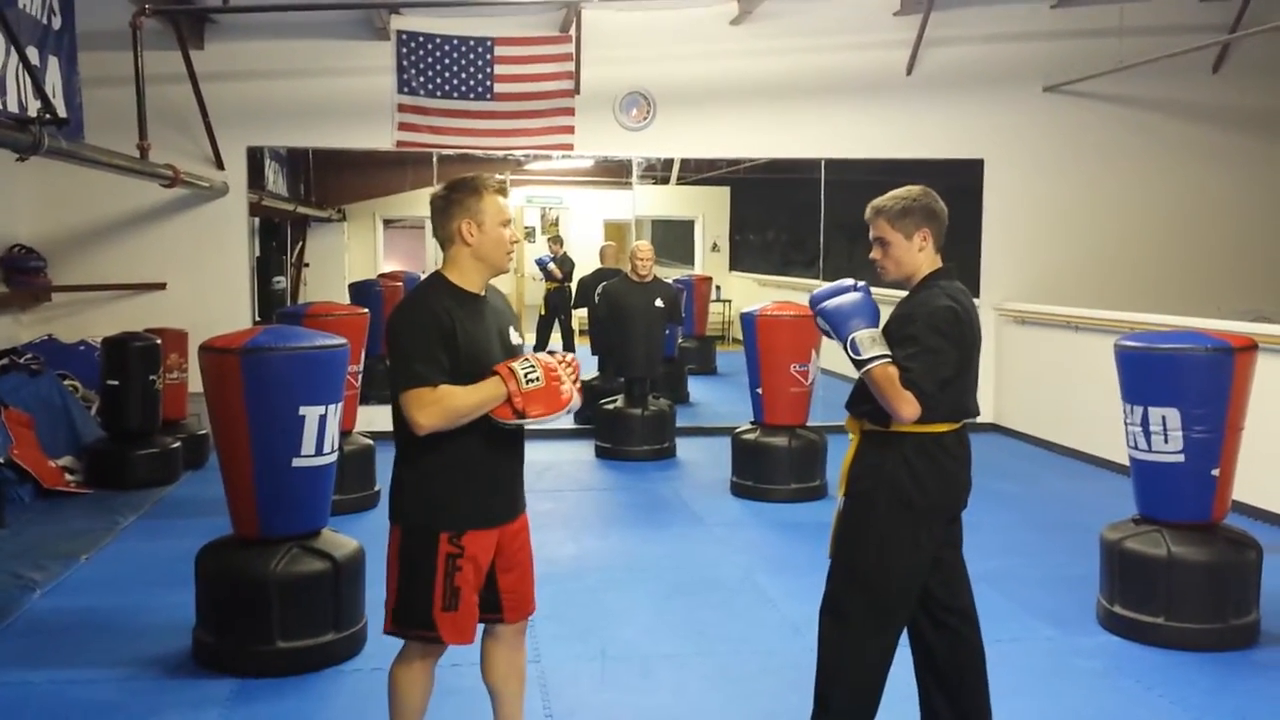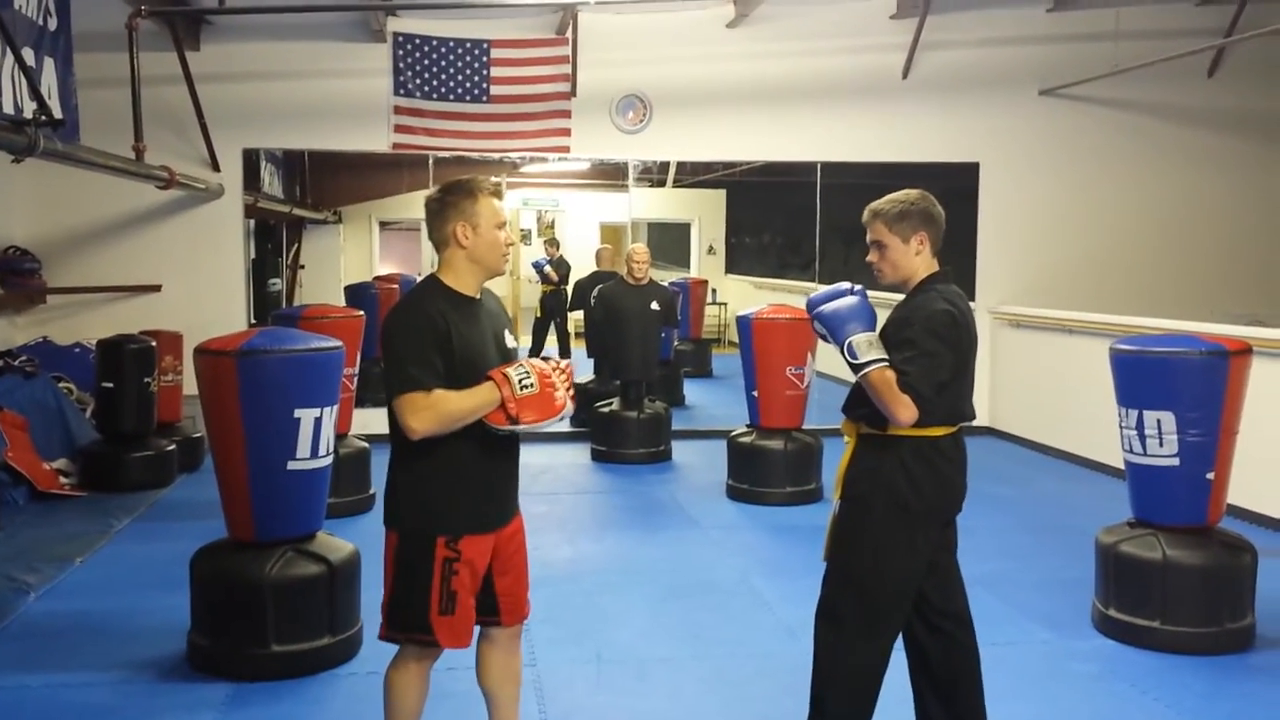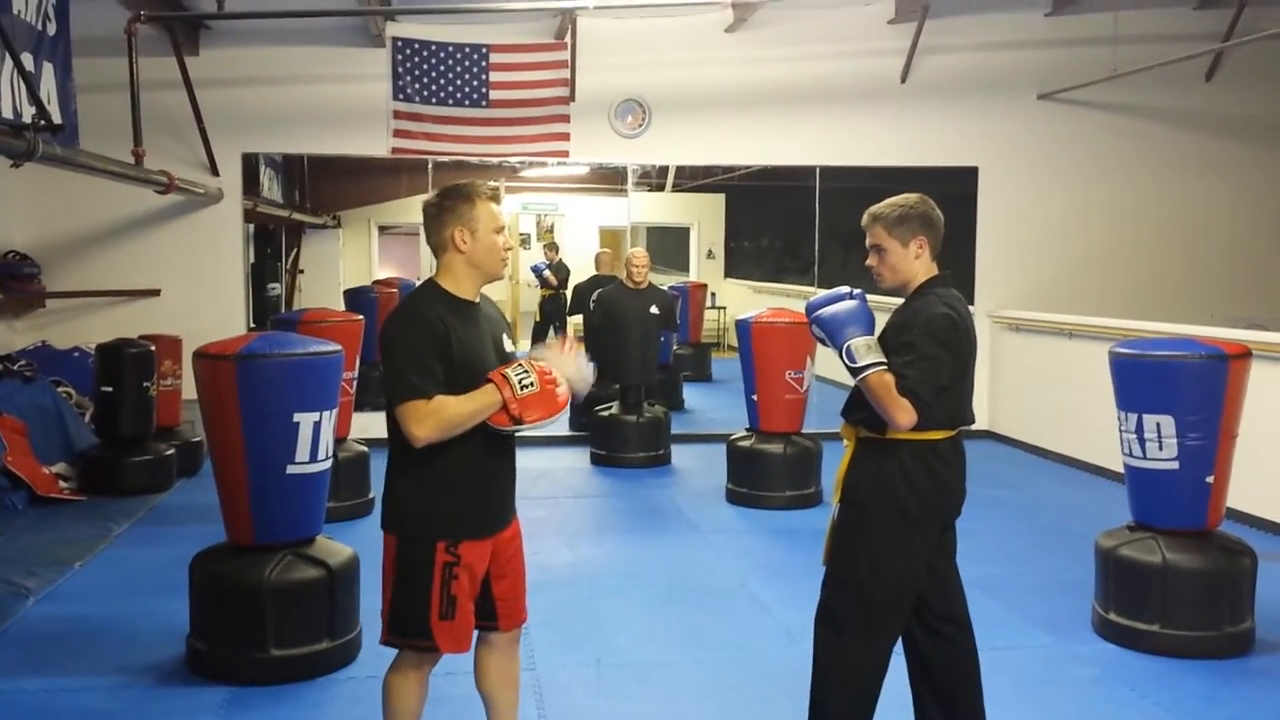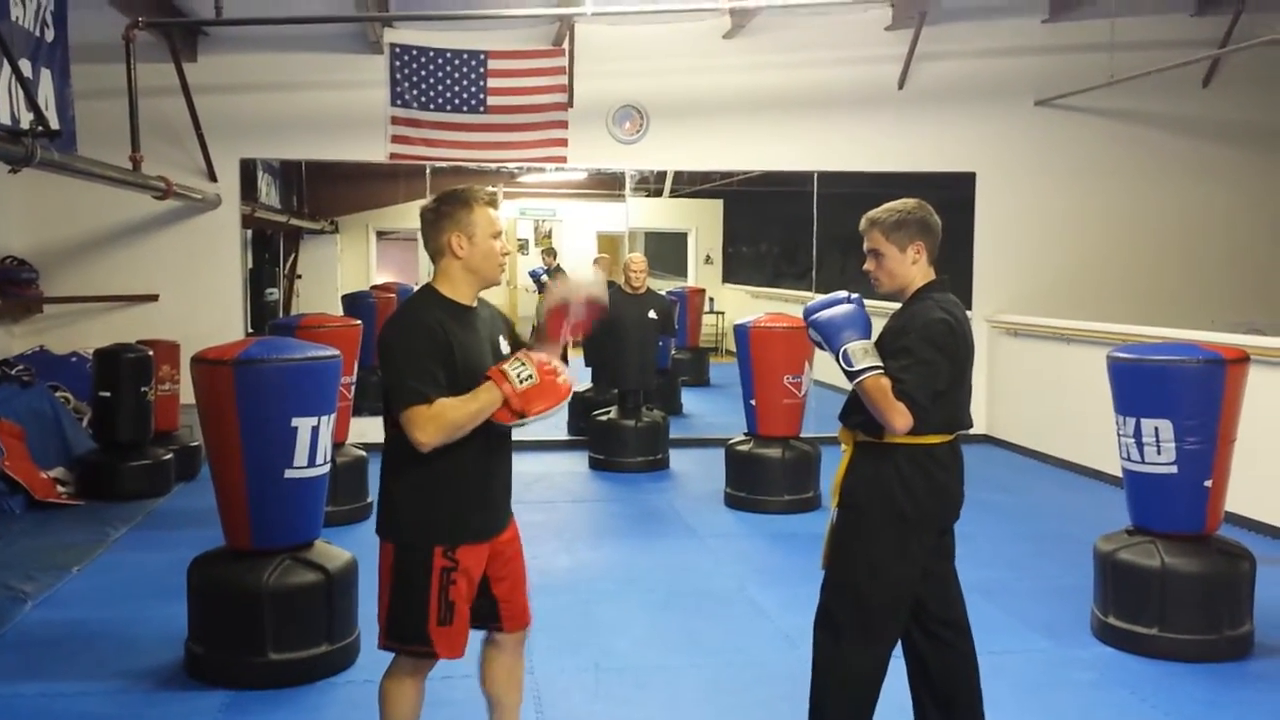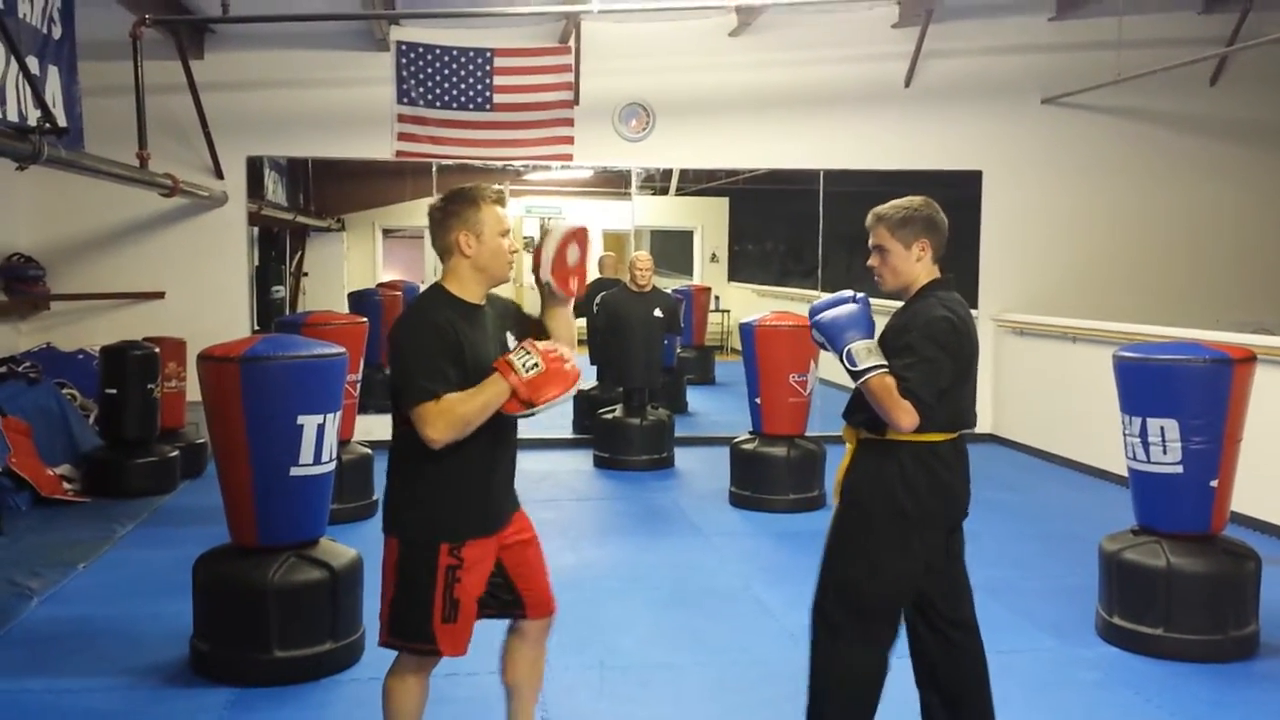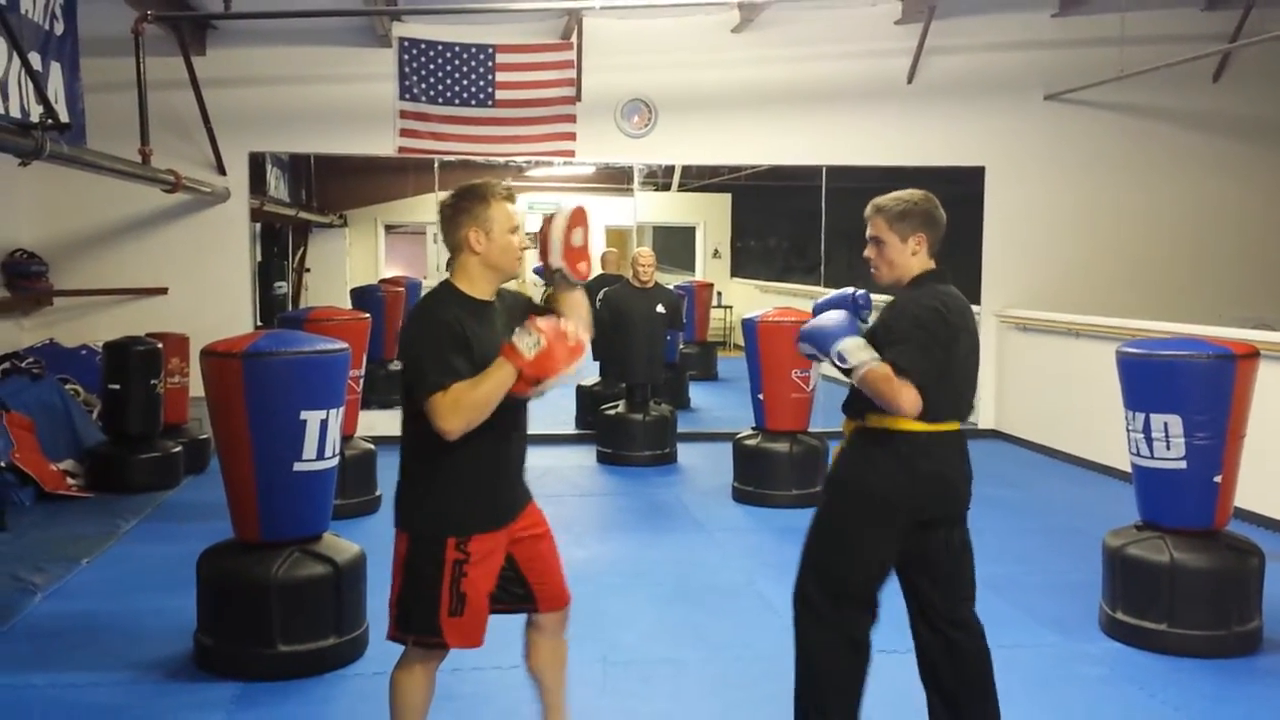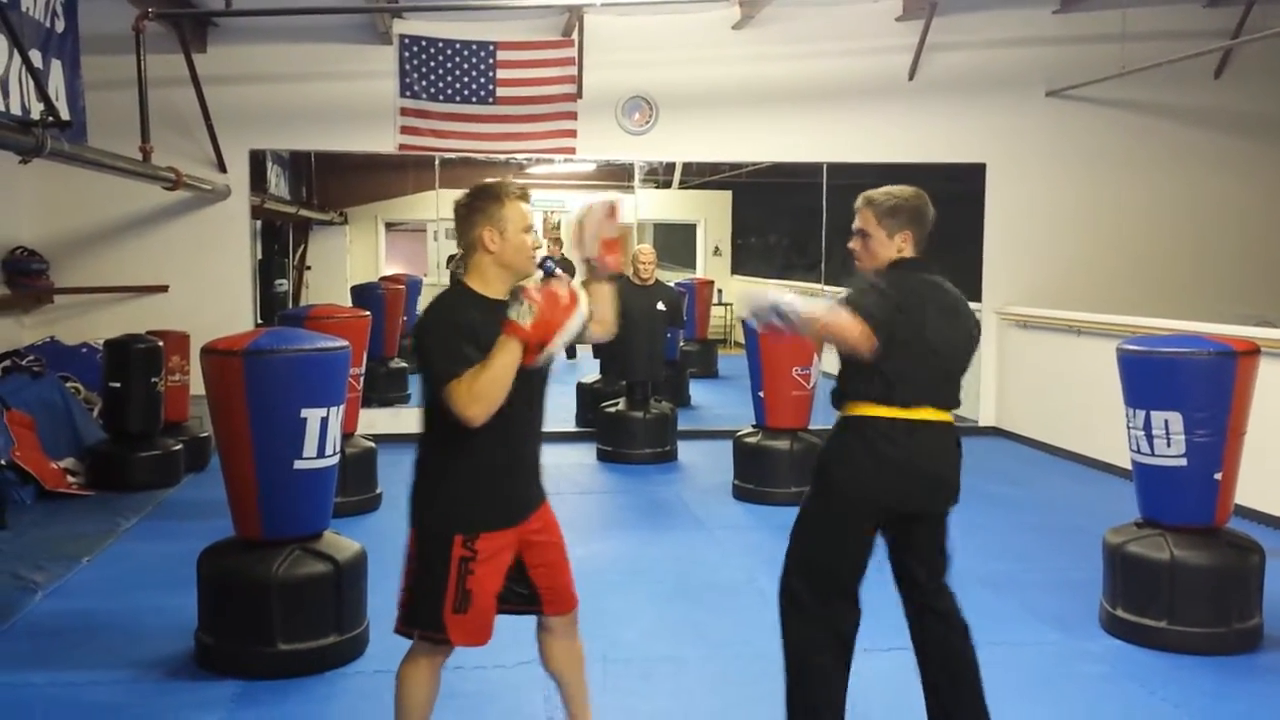
dt=0.1s
person 1, frame 1
left shoulder: (497, 303)
right shoulder: (423, 311)
right elbow: (425, 413)
left wrist: (550, 380)
right wrist: (511, 381)
left hip: (503, 505)
right hip: (440, 514)
left knee: (509, 625)
right knee: (425, 643)
person 1, frame 2
left shoulder: (491, 306)
right shoulder: (418, 315)
right elbow: (419, 417)
left wrist: (544, 387)
right wrist: (504, 386)
left hip: (498, 509)
right hip: (436, 519)
left knee: (505, 628)
right knee: (421, 645)
person 1, frame 3
left shoulder: (488, 312)
right shoulder: (416, 320)
right elbow: (421, 425)
left wrist: (548, 378)
right wrist: (504, 389)
left hip: (495, 514)
right hip: (433, 523)
left knee: (503, 632)
right knee: (420, 650)
person 1, frame 4
left shoulder: (487, 315)
right shoulder: (415, 325)
left elbow: (507, 401)
right elbow: (426, 429)
right wrist: (505, 385)
left hip: (491, 517)
right hip: (430, 527)
left knee: (509, 632)
right knee: (417, 654)
person 1, frame 5
left shoulder: (499, 311)
right shoulder: (424, 324)
left elbow: (560, 348)
right elbow: (438, 427)
left wrist: (560, 291)
right wrist: (512, 374)
left hip: (498, 508)
right hip: (437, 523)
left knee: (534, 618)
right knee: (420, 653)
person 1, frame 6
left shoulder: (511, 304)
right shoulder: (434, 320)
left elbow: (573, 336)
right elbow: (452, 417)
left wrist: (565, 272)
right wrist: (516, 357)
left hip: (510, 502)
right hip: (446, 517)
left knee: (550, 611)
right knee: (428, 646)
person 1, frame 7
left shoulder: (529, 296)
right shoulder: (447, 317)
left elbow: (601, 325)
right elbow: (474, 407)
left wrist: (600, 266)
right wrist: (519, 331)
left hip: (523, 499)
right hip: (460, 511)
left knee: (560, 613)
right knee: (435, 641)
person 2, frame 1
left shoulder: (934, 309)
right shoulder: (944, 298)
left elbow: (904, 404)
right elbow: (909, 380)
left wrist: (860, 336)
right wrist: (857, 324)
left hip: (904, 475)
right hip: (930, 470)
left knee: (858, 612)
right knee: (942, 606)
person 2, frame 2
left shoulder: (932, 313)
right shoulder: (939, 302)
left elbow: (902, 407)
right elbow: (905, 385)
left wrist: (857, 339)
right wrist: (853, 328)
left hip: (899, 478)
right hip: (925, 474)
left knee: (854, 616)
right knee: (936, 609)
person 2, frame 3
left shoulder: (931, 318)
right shoulder: (938, 307)
left elbow: (901, 411)
right elbow: (902, 390)
left wrist: (856, 344)
right wrist: (852, 331)
left hip: (899, 483)
right hip: (925, 478)
left knee: (852, 618)
right knee: (936, 614)
person 2, frame 4
left shoulder: (928, 322)
right shoulder: (934, 312)
left elbow: (897, 415)
right elbow: (900, 394)
left wrist: (852, 348)
right wrist: (850, 337)
left hip: (896, 486)
right hip: (923, 482)
left knee: (852, 622)
right knee: (935, 617)
person 2, frame 5
left shoulder: (928, 319)
right shoulder: (947, 309)
left elbow: (899, 411)
left wrist: (854, 346)
right wrist: (858, 330)
left hip: (897, 481)
right hip: (939, 478)
left knee: (848, 618)
right knee: (944, 614)
person 2, frame 6
left shoulder: (916, 309)
right shoulder: (948, 303)
left elbow: (905, 397)
left wrist: (846, 347)
right wrist: (857, 330)
left hip: (887, 468)
right hip: (939, 467)
left knee: (829, 604)
right knee: (947, 609)
person 2, frame 7
left shoulder: (884, 288)
right shoulder: (953, 304)
left elbow: (851, 330)
left wrist: (777, 305)
left hip: (870, 460)
right hip: (934, 458)
left knee: (816, 600)
right knee: (928, 597)
